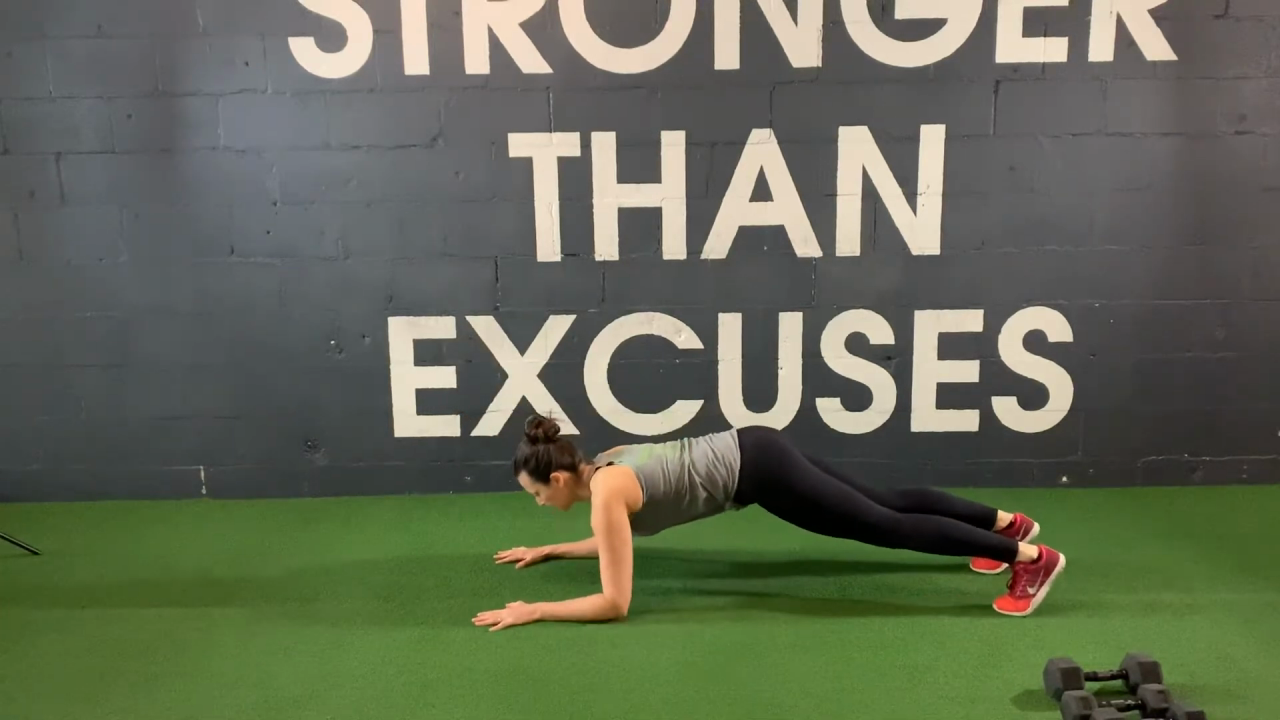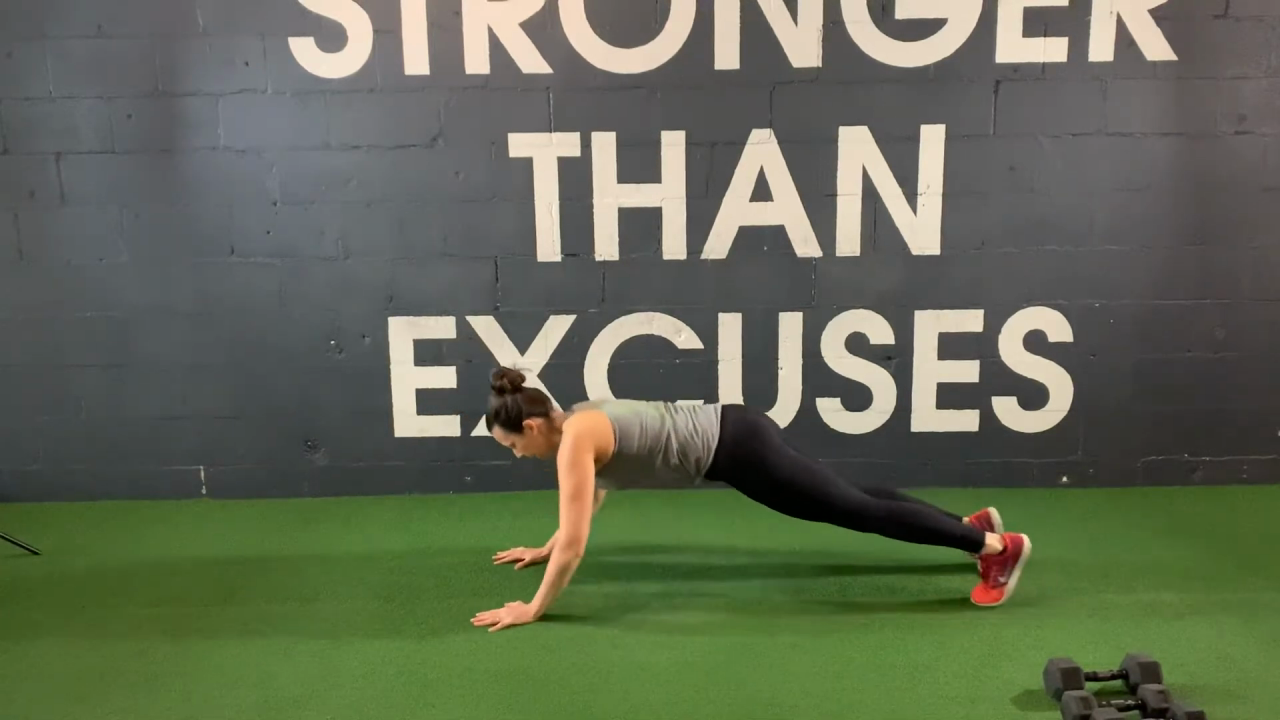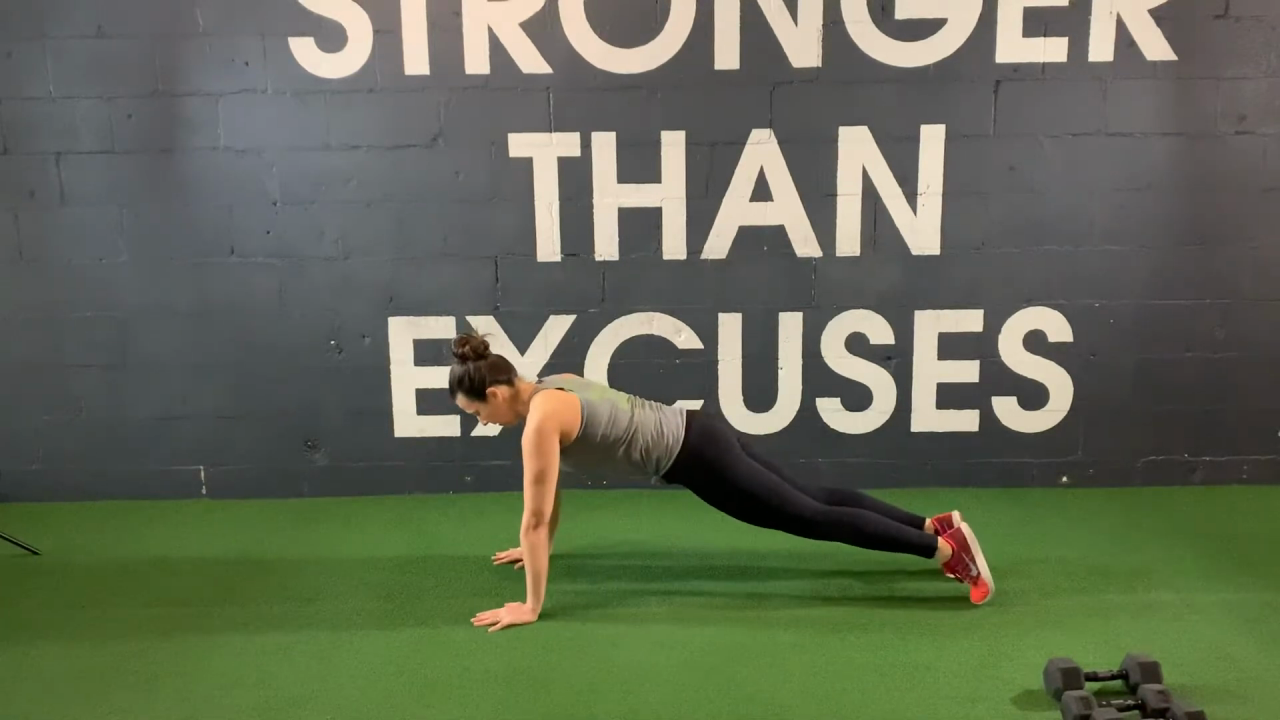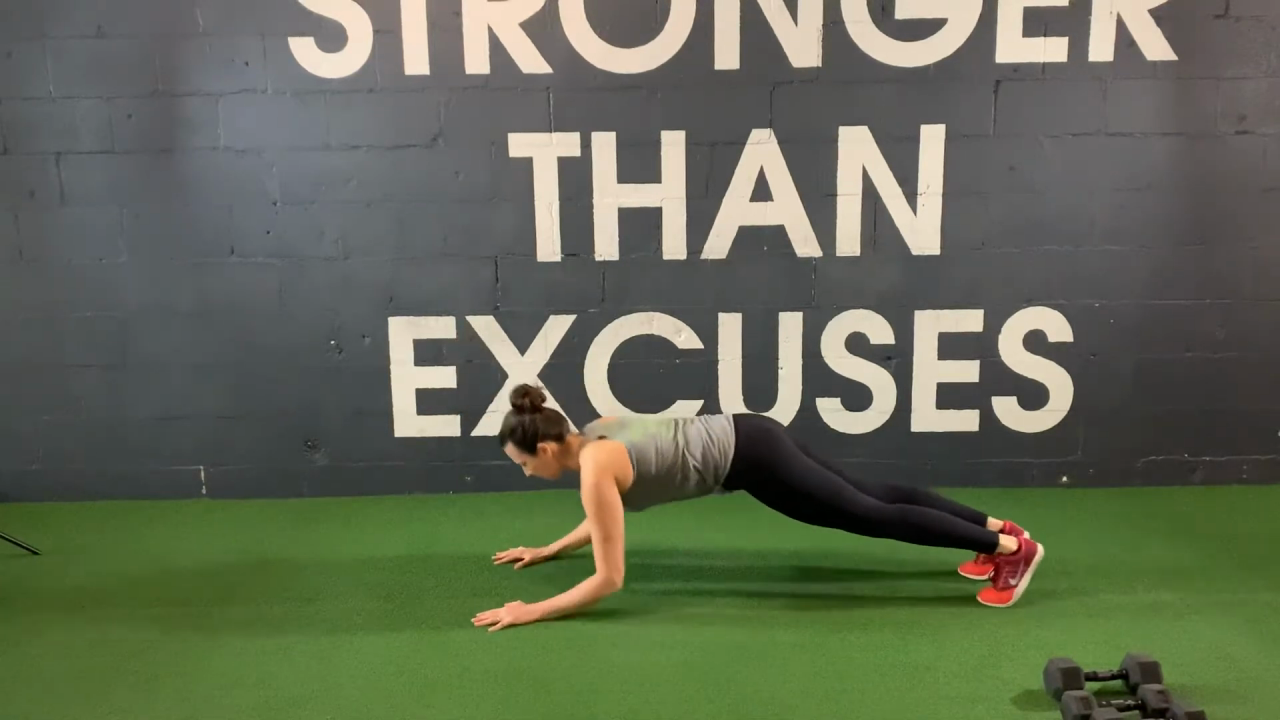
dt=0.5s
person 1, frame 1
left shoulder: (605, 493)
right shoulder: (605, 463)
left elbow: (615, 602)
right elbow: (616, 542)
left wrist: (534, 611)
right wrist: (546, 551)
left hip: (757, 471)
right hip: (755, 448)
left knee: (887, 527)
right knee: (884, 501)
left ankle: (1030, 558)
right ankle: (1007, 522)
person 1, frame 2
left shoulder: (573, 441)
right shoulder: (578, 418)
left elbow: (574, 544)
right elbow: (592, 501)
left wrist: (534, 609)
right wrist: (544, 551)
left hip: (733, 449)
right hip: (733, 428)
left knee: (855, 510)
right knee: (849, 496)
left ankle: (998, 547)
right ankle: (970, 522)
person 1, frame 3
left shoulder: (540, 419)
right shoulder: (550, 388)
left elbow: (534, 519)
right elbow: (552, 491)
left wrist: (532, 607)
right wrist: (534, 547)
left hip: (694, 455)
right hip: (697, 433)
left knee: (812, 518)
right knee: (813, 499)
left ankle: (947, 549)
right ankle: (935, 526)
person 1, frame 4
left shoulder: (594, 469)
right shoulder: (591, 434)
left elbow: (609, 580)
right elbow: (604, 523)
left wrist: (534, 611)
right wrist: (545, 551)
left hip: (749, 459)
right hip: (747, 435)
left knee: (872, 516)
right knee: (872, 495)
left ankle: (1013, 547)
right ankle: (995, 525)
